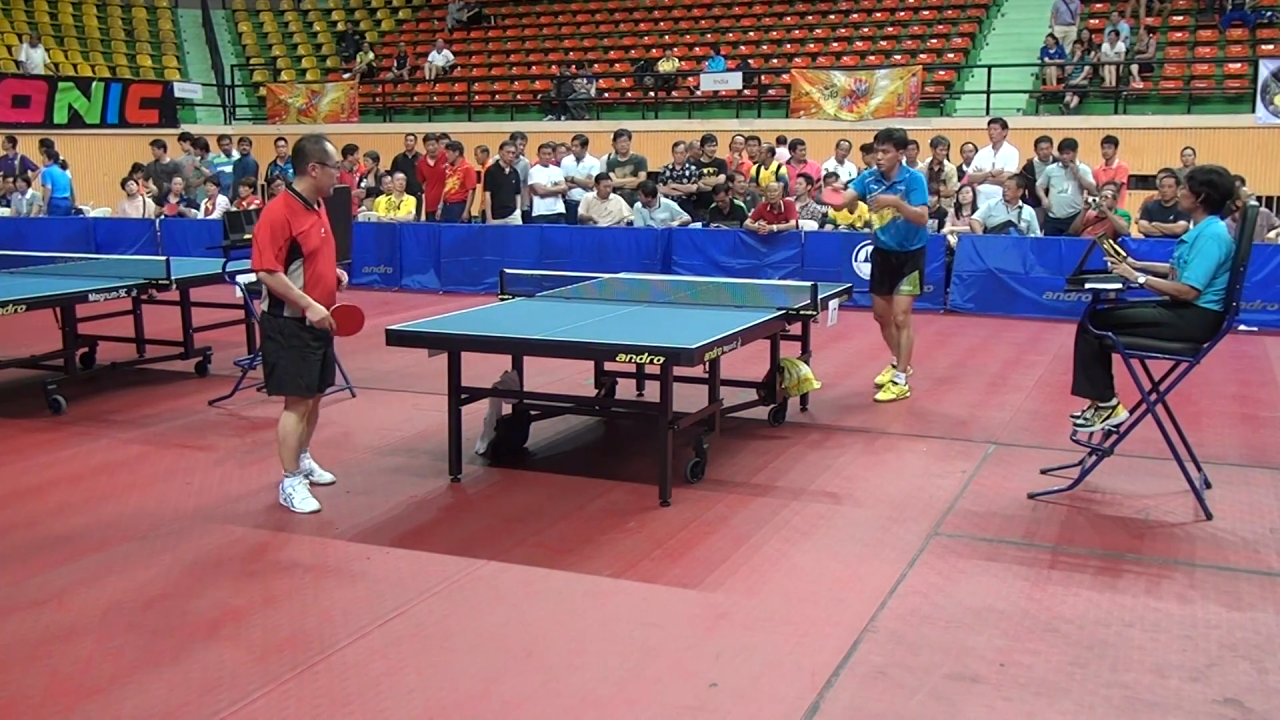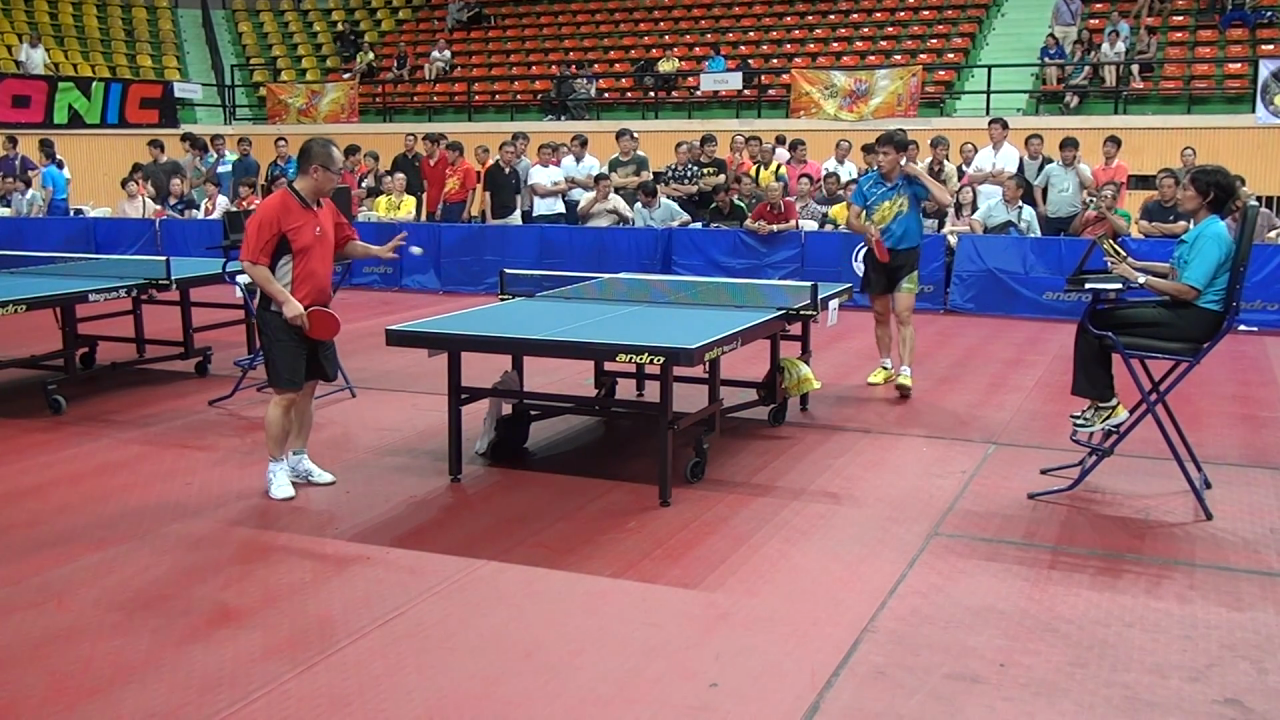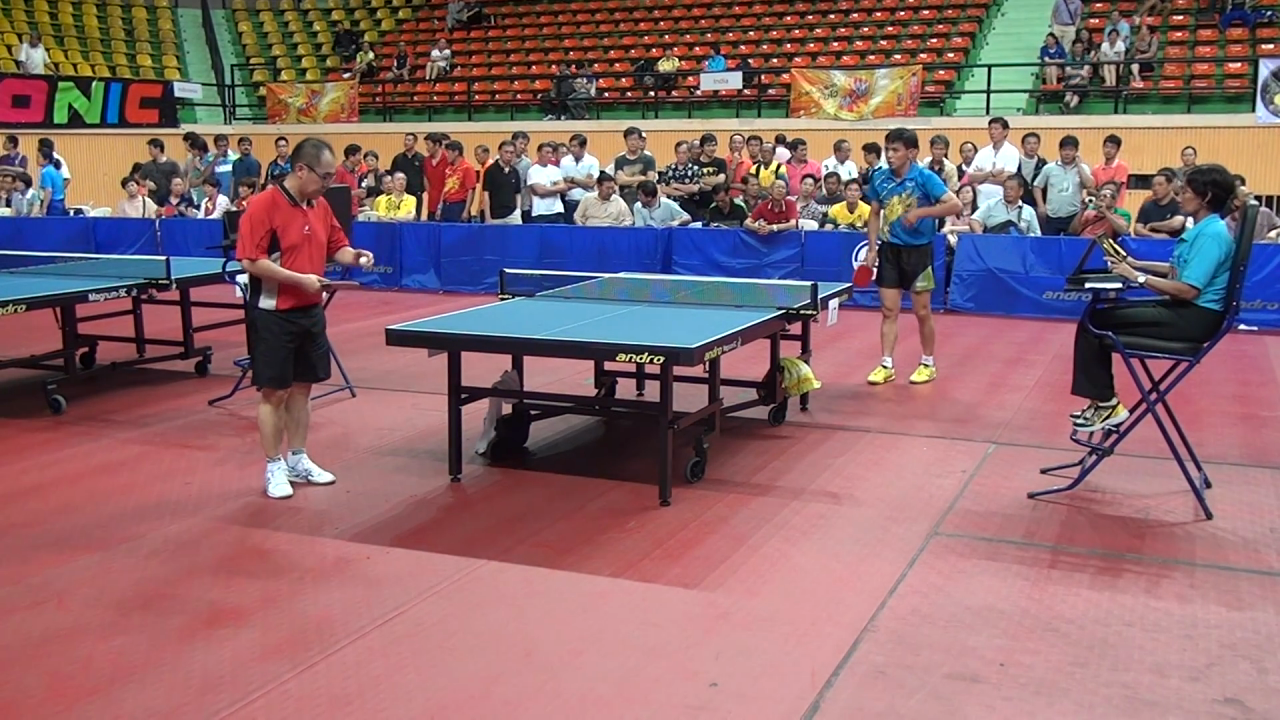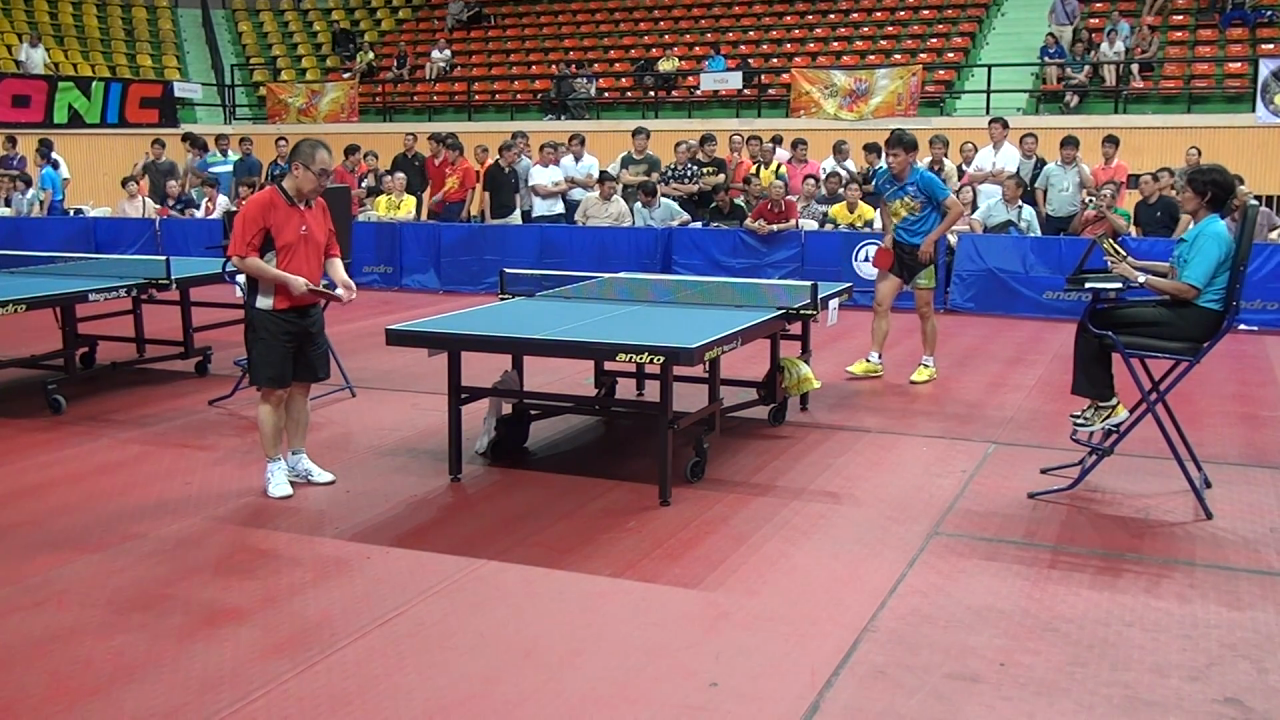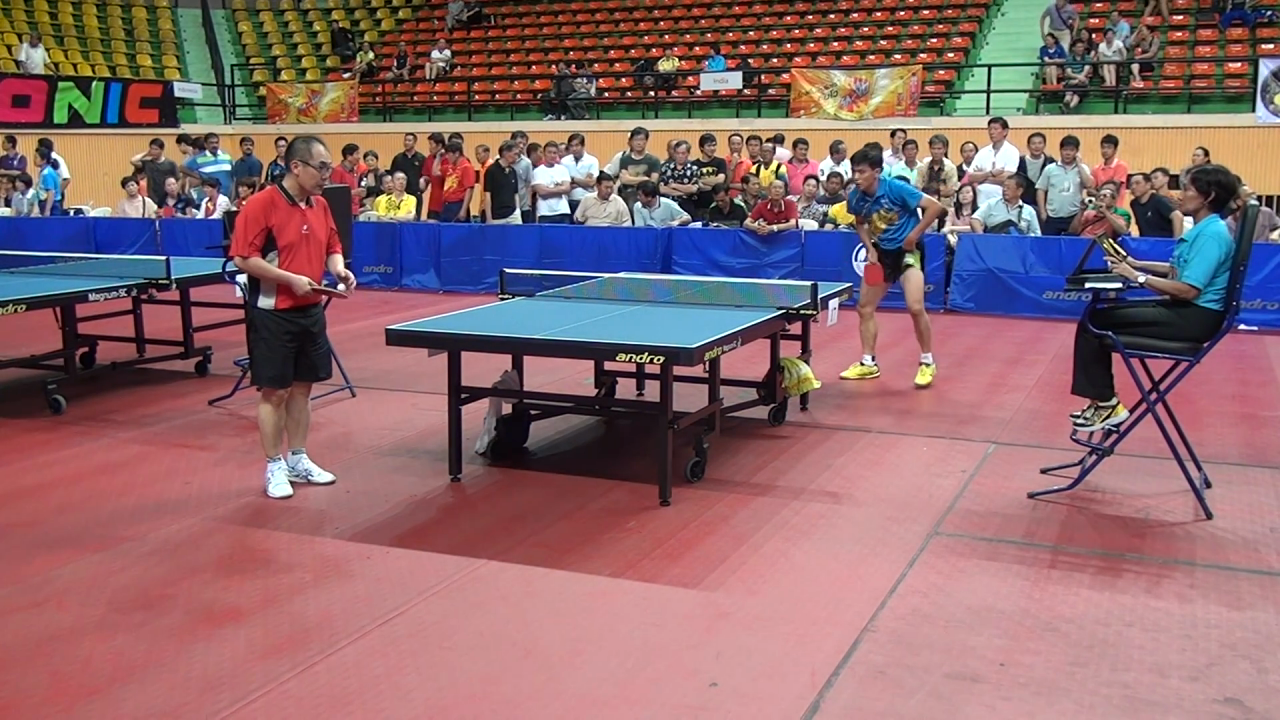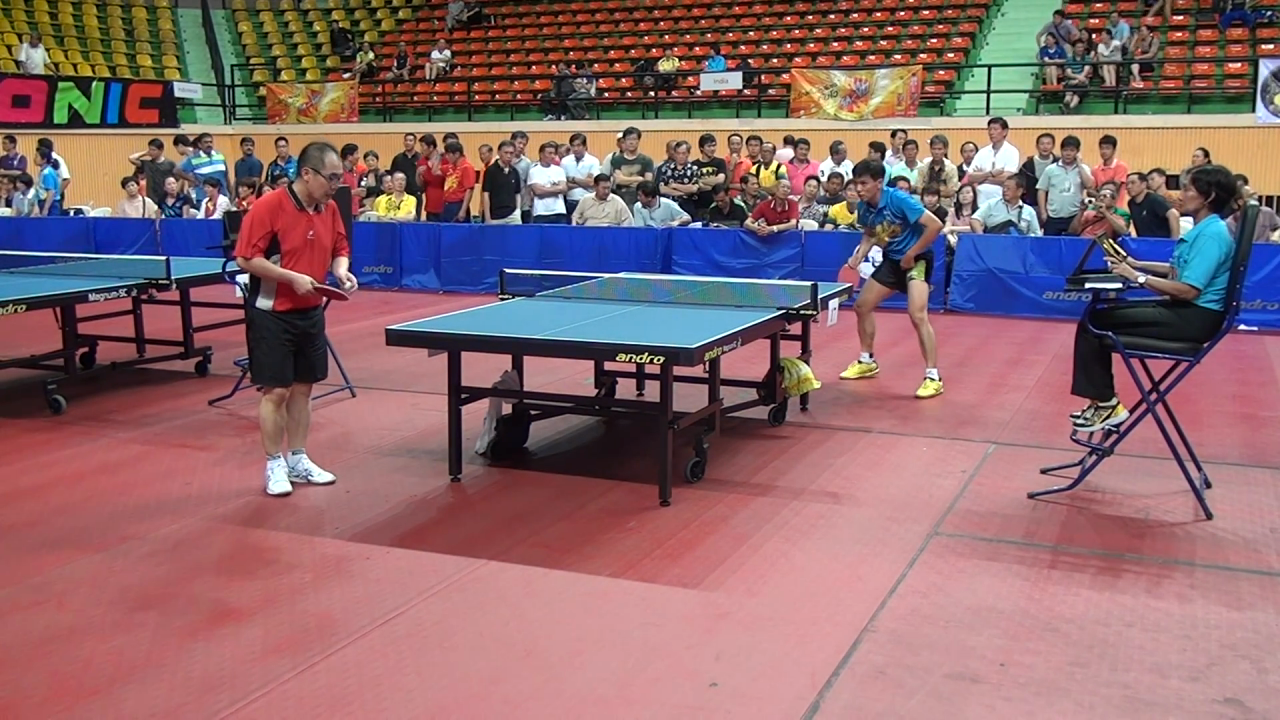
dt=0.4s
person 1, frame 1
left shoulder: (317, 206)
right shoulder: (279, 212)
right elbow: (267, 271)
left wrist: (334, 272)
right wrist: (310, 305)
left hip: (317, 320)
right hip: (289, 323)
left knee: (313, 397)
right knee: (296, 402)
left ankle: (301, 460)
right ankle: (291, 483)
person 1, frame 2
left shoulder: (326, 207)
right shoulder: (273, 208)
left elbow: (345, 243)
right elbow: (252, 262)
left wrist: (379, 250)
right wrist: (286, 301)
right hip: (283, 317)
left knee: (307, 390)
right knee: (286, 394)
left ankle: (298, 460)
right ankle: (276, 467)
person 1, frame 3
left shoulder: (320, 206)
right shoulder: (264, 205)
left elbow: (335, 247)
right elbow: (251, 261)
left wrist: (353, 255)
right wrist: (299, 278)
left hip: (310, 313)
right hip: (272, 315)
left knee: (302, 389)
right knee: (274, 393)
left ankle: (298, 460)
right ankle: (274, 468)
person 1, frame 4
left shoulder: (319, 206)
right shoulder: (261, 205)
left elbow: (330, 252)
right elbow: (240, 257)
left wrist: (341, 279)
right wrist: (287, 279)
left hip: (309, 313)
right hip: (271, 315)
left knee: (301, 389)
right knee: (274, 392)
left ankle: (297, 460)
right ankle: (274, 468)
person 1, frame 5
left shoulder: (320, 205)
right shoulder: (262, 205)
left elbow: (332, 248)
right elbow: (243, 258)
left wrist: (339, 269)
right wrist: (290, 278)
left hip: (311, 312)
right hip: (273, 315)
left knee: (301, 389)
right knee: (275, 393)
left ankle: (298, 460)
right ankle: (275, 468)
person 1, frame 6
left shoulder: (329, 209)
right shoulder: (269, 206)
left elbow: (339, 250)
right elbow: (245, 258)
left wrist: (342, 271)
right wrist: (292, 277)
left hip: (310, 314)
right hip: (272, 315)
left knee: (302, 390)
right knee: (276, 392)
left ankle: (297, 460)
right ankle: (274, 466)
person 2, frame 1
left shoulder: (1212, 235)
right shoulder: (1203, 230)
left elbow: (1188, 290)
left wrist: (1138, 277)
right wrist: (1137, 264)
left hip: (1194, 318)
right hip: (1183, 311)
left knee: (1094, 322)
right knee: (1098, 317)
left ankle: (1106, 404)
right ankle: (1104, 401)
person 2, frame 2
left shoulder: (1211, 235)
right shoulder: (1202, 230)
left elbow: (1188, 290)
left wrist: (1137, 277)
right wrist: (1137, 265)
left hip: (1193, 319)
right hip: (1183, 312)
left knee: (1094, 322)
right knee: (1097, 316)
left ankle: (1106, 404)
right ankle: (1103, 401)
person 2, frame 3
left shoulder: (1212, 234)
right shoulder: (1203, 229)
left elbow: (1188, 289)
left wrist: (1138, 277)
right wrist: (1138, 264)
left hip: (1193, 318)
right hip: (1182, 311)
left knee: (1095, 322)
right knee: (1097, 316)
left ankle: (1106, 403)
right ankle: (1104, 400)
person 2, frame 4
left shoulder: (1211, 234)
right shoulder: (1203, 229)
left elbow: (1188, 289)
left wrist: (1138, 277)
right wrist: (1137, 264)
left hip: (1193, 318)
right hip: (1182, 311)
left knee: (1094, 321)
right knee: (1097, 315)
left ankle: (1106, 403)
right ankle: (1104, 400)
person 2, frame 5
left shoulder: (1211, 234)
right shoulder: (1203, 229)
left elbow: (1188, 289)
left wrist: (1138, 277)
right wrist: (1137, 264)
left hip: (1193, 318)
right hip: (1182, 311)
left knee: (1094, 321)
right knee: (1098, 316)
left ankle: (1106, 403)
right ankle: (1104, 400)
person 2, frame 6
left shoulder: (1212, 234)
right shoulder: (1203, 230)
left elbow: (1188, 290)
left wrist: (1138, 277)
right wrist: (1137, 264)
left hip: (1194, 318)
right hip: (1183, 311)
left knee: (1094, 321)
right knee: (1097, 316)
left ankle: (1106, 403)
right ankle: (1104, 400)
person 3, frame 1
left shoulder: (914, 180)
right shoulder: (868, 178)
left elbow: (922, 219)
right elbow: (845, 201)
left wrist: (896, 203)
left hip: (909, 255)
right hip: (882, 253)
left knee: (901, 319)
right knee: (881, 315)
left ankle: (901, 381)
right ankle: (898, 364)
person 3, frame 2
left shoulder: (913, 181)
right shoulder: (866, 183)
left elbow: (946, 200)
right elbow: (851, 219)
left wrist: (921, 175)
right wrist: (866, 231)
left hip: (906, 255)
right hip: (877, 254)
left knee: (903, 316)
right knee: (881, 315)
left ankle: (905, 373)
right ankle: (886, 365)
person 3, frame 3
left shoulder: (925, 178)
right shoulder: (878, 179)
left elbow: (955, 206)
left wrist: (921, 211)
right wrist: (872, 248)
left hip: (918, 250)
right hip: (889, 250)
left knee: (921, 312)
right knee: (889, 311)
left ankle: (928, 363)
right ankle: (887, 365)
person 3, frame 4
left shoulder: (926, 180)
right shoulder: (883, 179)
left elbow: (956, 209)
left wrist: (931, 239)
right wrist: (888, 234)
left hip: (920, 250)
right hip: (896, 248)
left knee: (924, 310)
right knee: (880, 305)
left ankle: (928, 364)
right ankle: (874, 360)
person 3, frame 5
left shoulder: (896, 188)
right shoulder: (856, 197)
left elbow: (935, 207)
left wrist: (913, 236)
right wrist: (869, 248)
left hip: (907, 248)
right hip: (881, 253)
left knee: (915, 306)
right knee: (864, 307)
left ankle: (927, 361)
right ankle: (868, 363)
person 3, frame 6
left shoulder: (899, 199)
right shoulder: (864, 207)
left elbow: (935, 225)
left wrist: (912, 253)
right wrist: (859, 256)
left hip: (916, 260)
right hip: (891, 260)
left knee: (917, 315)
right knee: (862, 306)
left ankle: (933, 376)
right ankle: (867, 361)
